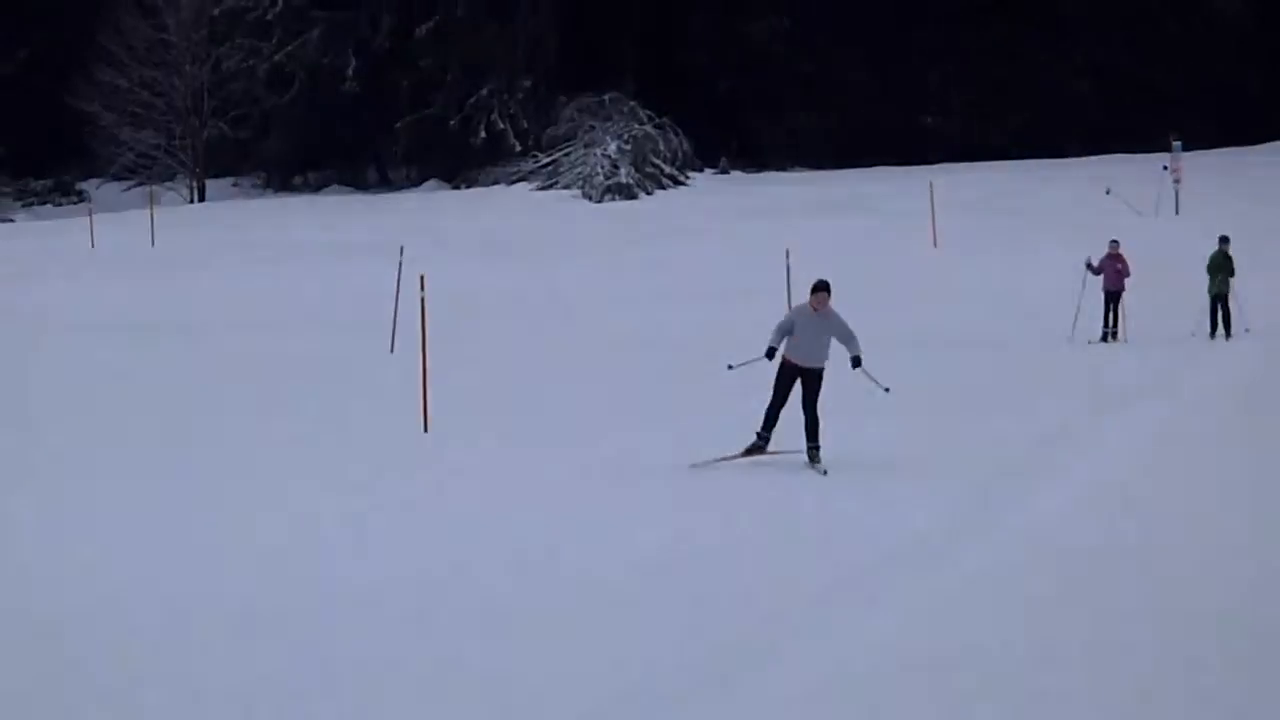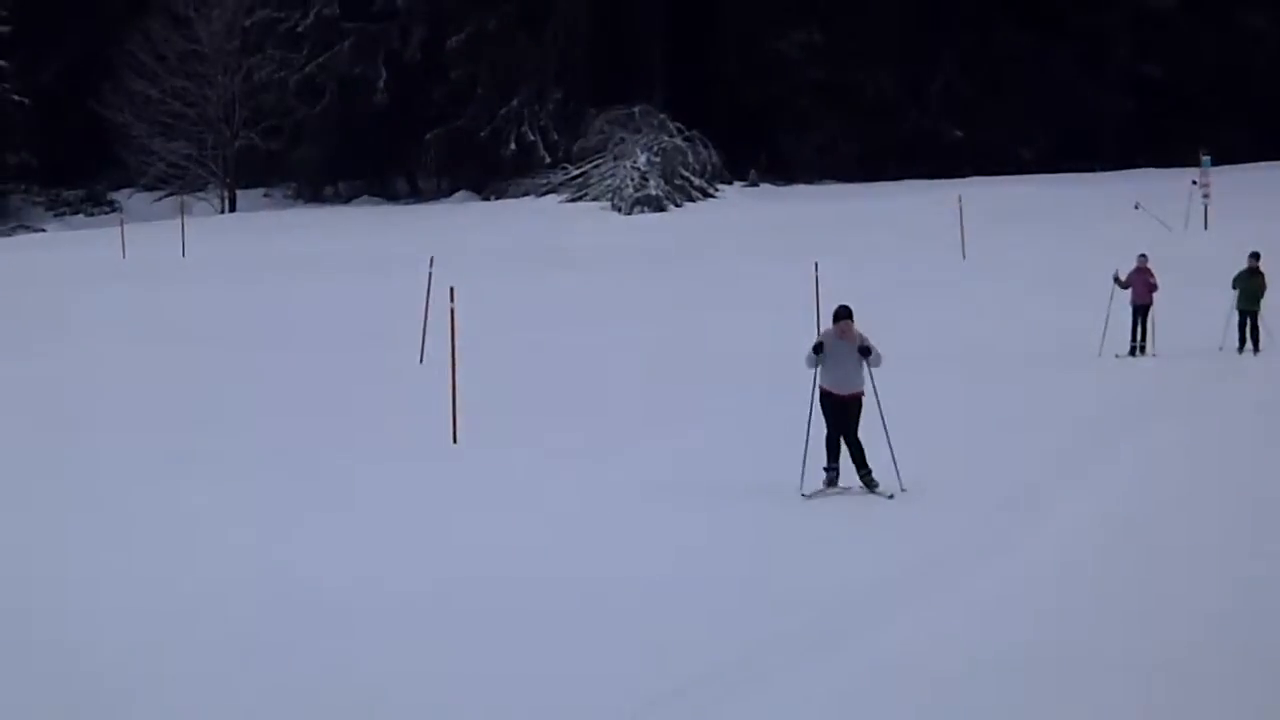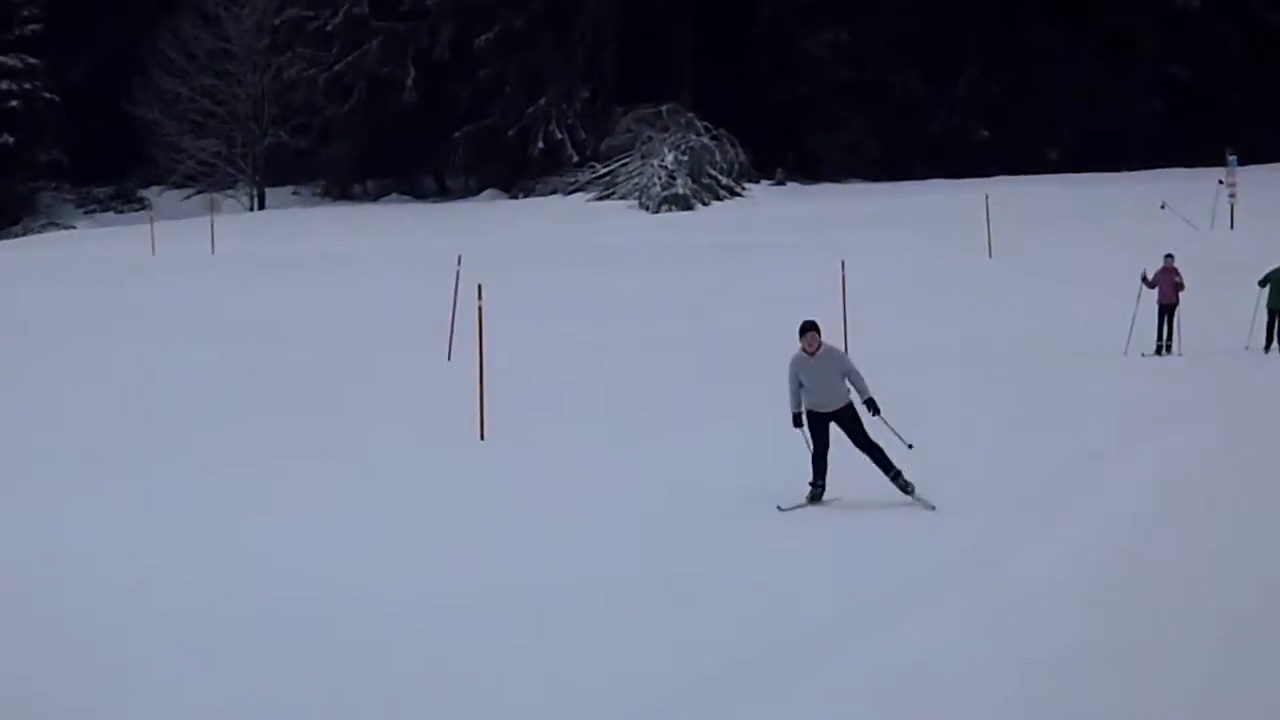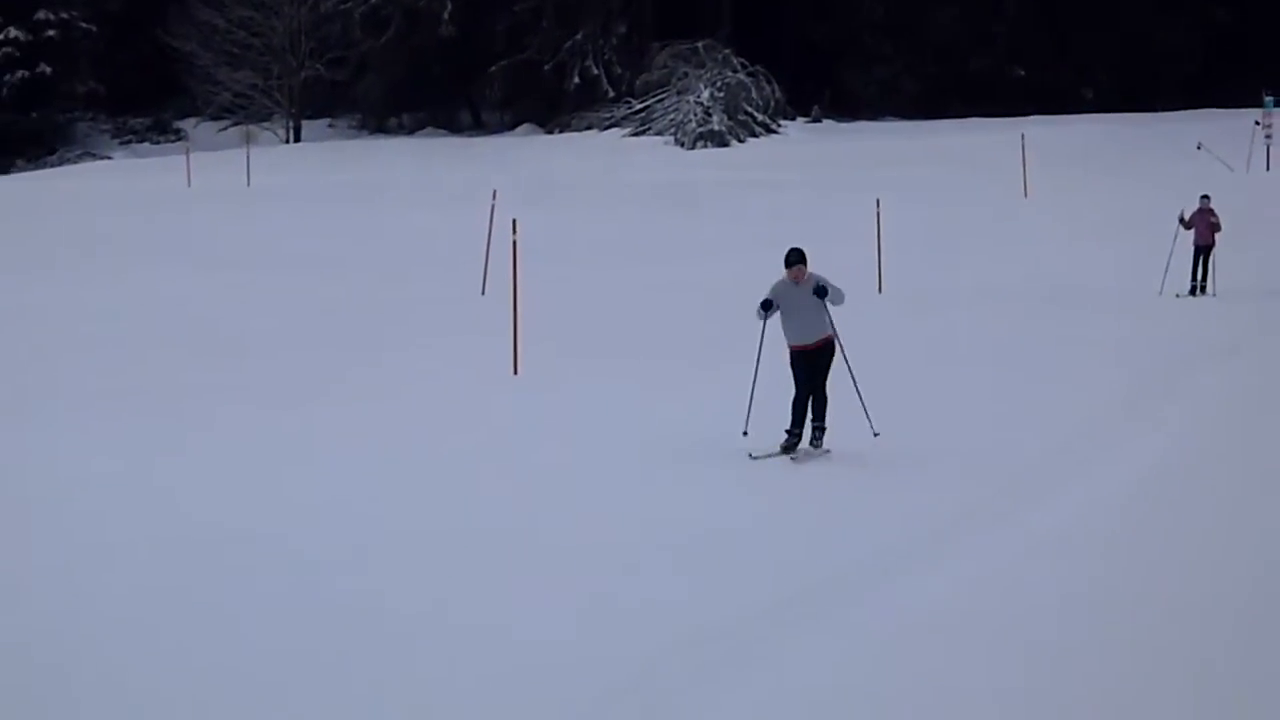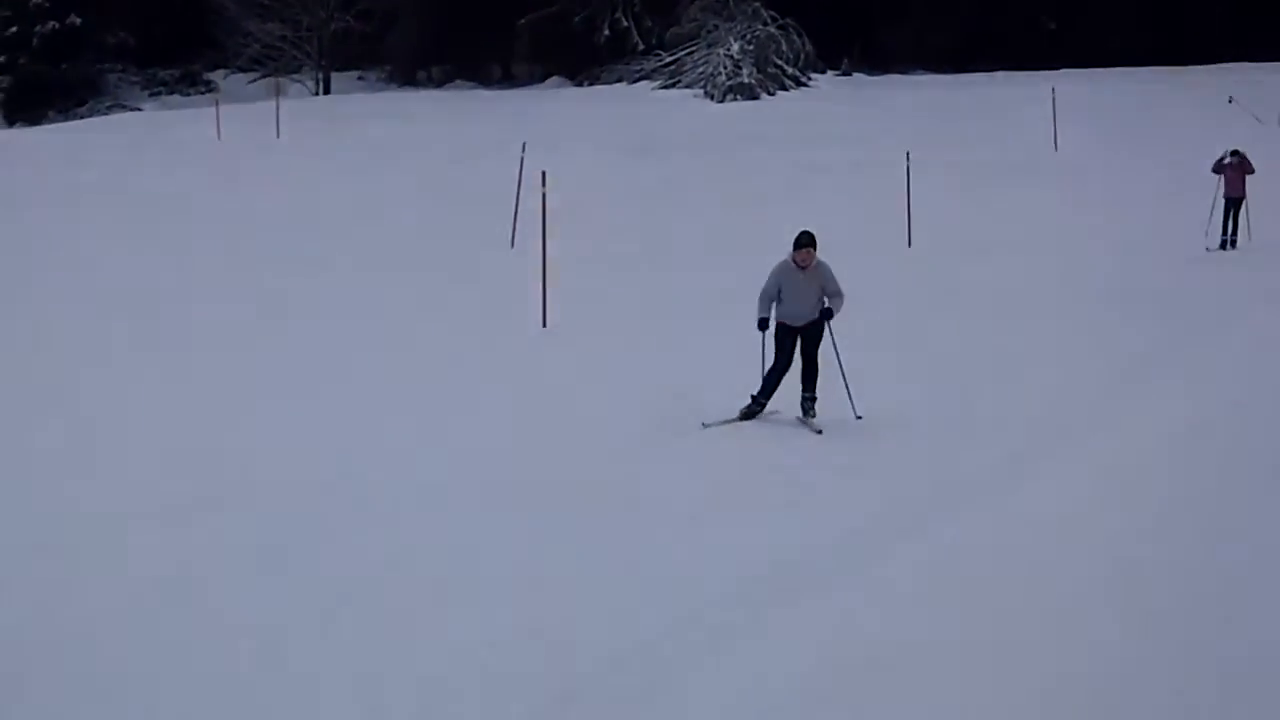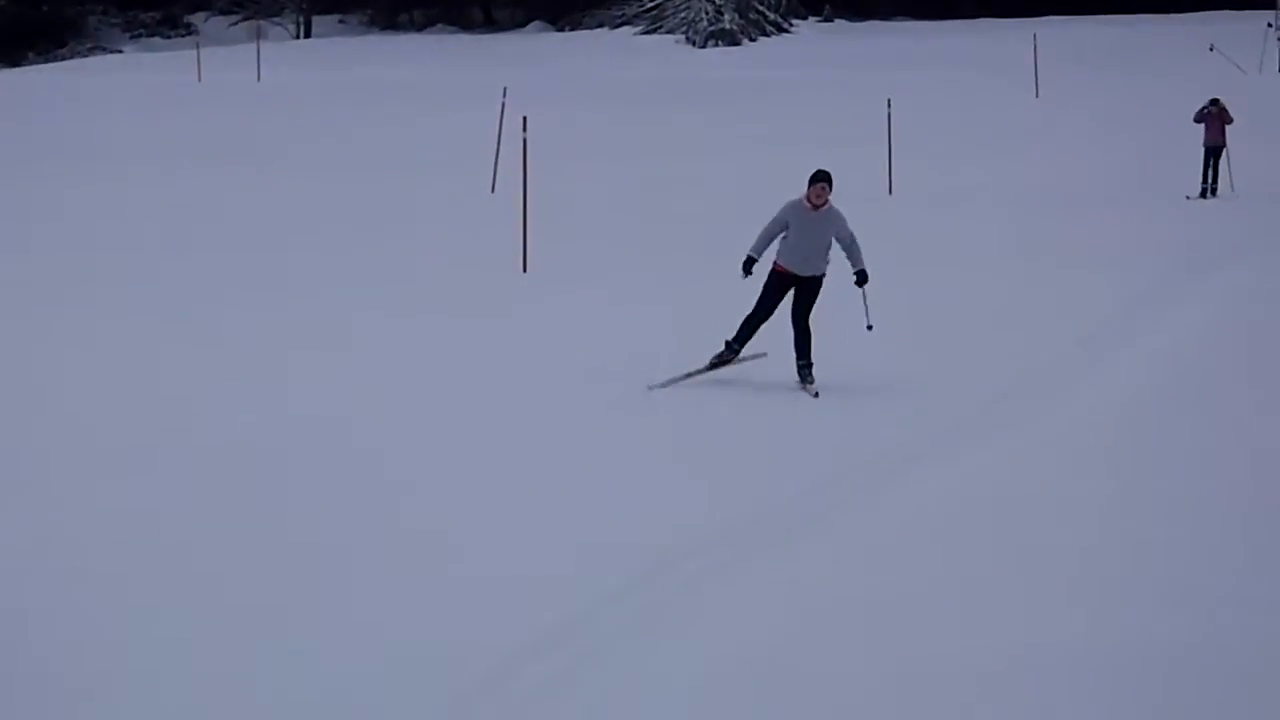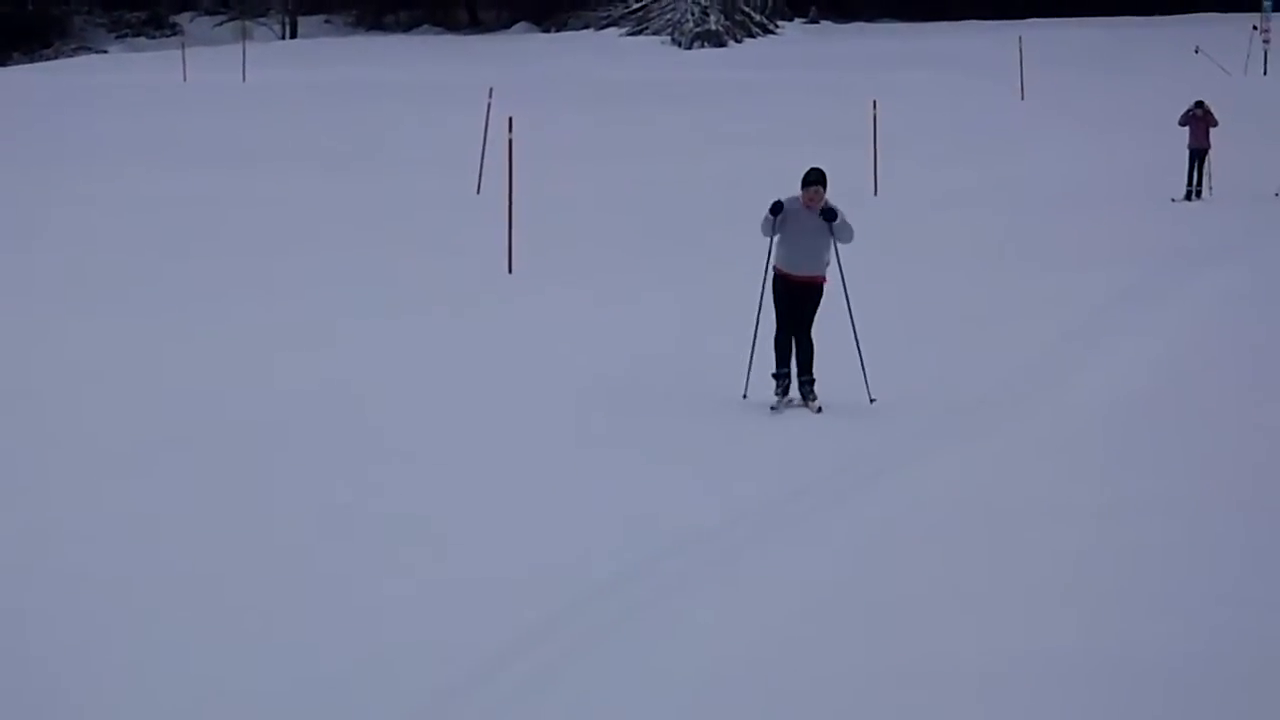
dt=0.4s
person 1, frame 1
left shoulder: (833, 318)
right shoulder: (799, 311)
left elbow: (848, 337)
right elbow: (782, 328)
left wrist: (855, 354)
right wrist: (773, 346)
left hip: (814, 369)
right hip: (790, 363)
left knee: (809, 409)
right knee: (777, 401)
person 1, frame 2
left shoulder: (859, 339)
right shoulder: (825, 337)
left elbow: (877, 361)
right elbow: (811, 363)
left wrist: (869, 354)
right wrist: (815, 352)
left hip: (853, 394)
right hip: (829, 393)
left knee: (850, 435)
right knee: (833, 430)
person 1, frame 3
left shoulder: (835, 355)
right shoulder: (797, 362)
left elbow: (854, 375)
right elbow: (795, 387)
left wrist: (867, 397)
right wrist: (796, 411)
left hip: (842, 406)
right hip: (815, 412)
left knee: (863, 442)
right knee: (820, 447)
left ankle: (896, 477)
right ankle: (818, 487)
person 1, frame 4
left shoulder: (816, 281)
right shoulder: (779, 288)
left elbow: (839, 298)
right elbow: (762, 315)
left wrist: (826, 292)
right wrist: (764, 307)
left hip: (823, 343)
right hip: (798, 348)
left knee: (818, 386)
right knee: (802, 390)
left ankle: (817, 431)
right ankle: (794, 434)
person 1, frame 5
left shoulder: (823, 270)
right shoulder: (782, 269)
left elbow: (837, 295)
right elbow: (766, 296)
left wrist: (830, 309)
right wrist: (763, 317)
left hip: (814, 321)
right hip: (786, 322)
left knee: (810, 357)
right knee: (781, 364)
left ankle: (808, 401)
right ankle: (757, 403)
person 1, frame 6
left shoulder: (835, 217)
right shoulder: (792, 208)
left elbow: (849, 242)
right elbow: (771, 230)
left wrist: (859, 267)
right wrist: (753, 256)
left hip: (813, 276)
right hip: (783, 270)
left knee: (799, 318)
right knee: (760, 312)
left ankle: (804, 366)
right ankle: (733, 350)
person 1, frame 7
left shoulder: (830, 210)
right shoulder: (788, 205)
left elbow: (847, 236)
right elbow: (766, 231)
left wrist: (834, 221)
right wrist: (772, 215)
left hip: (812, 281)
right hip: (783, 277)
left knee: (802, 331)
right knee: (784, 327)
left ankle: (806, 382)
right ankle: (783, 377)
